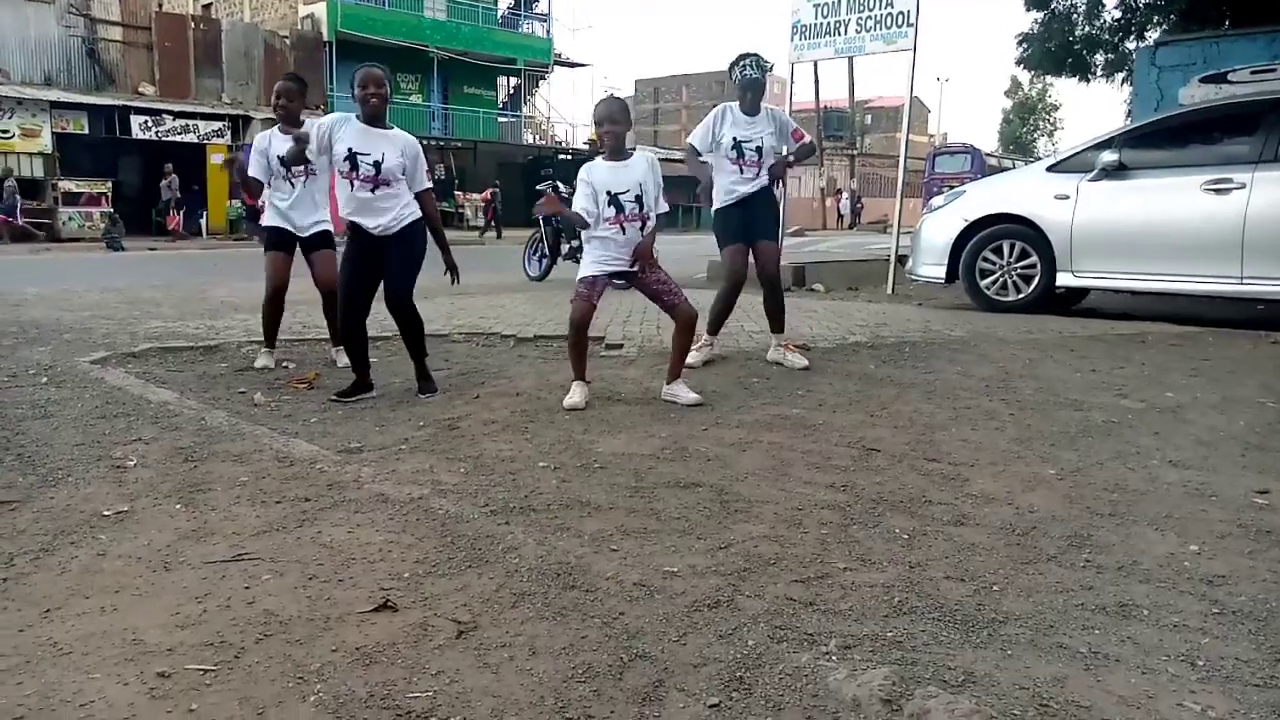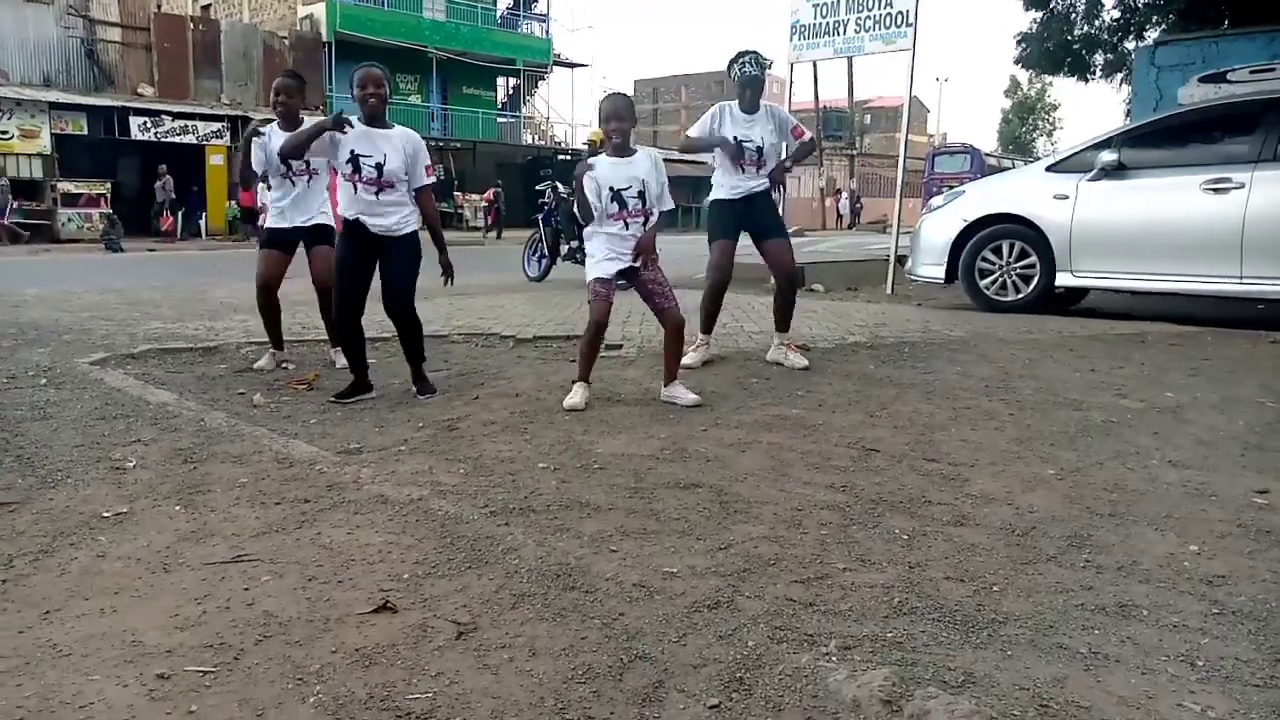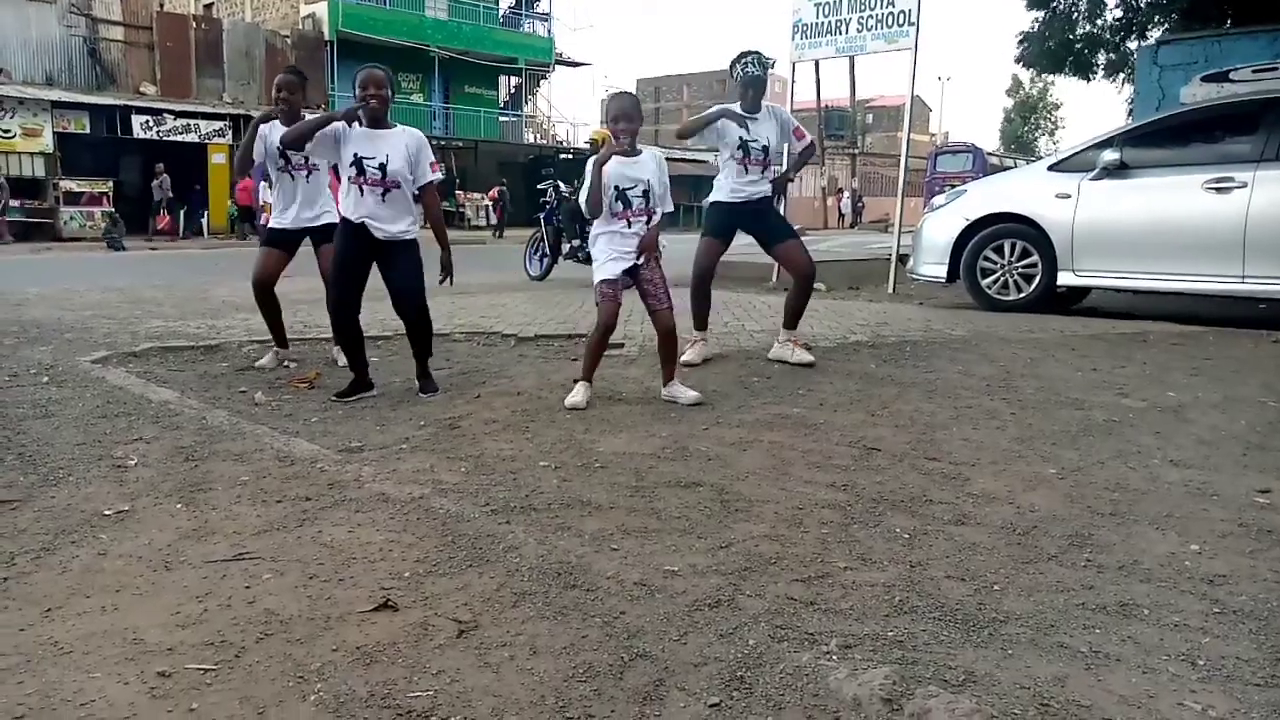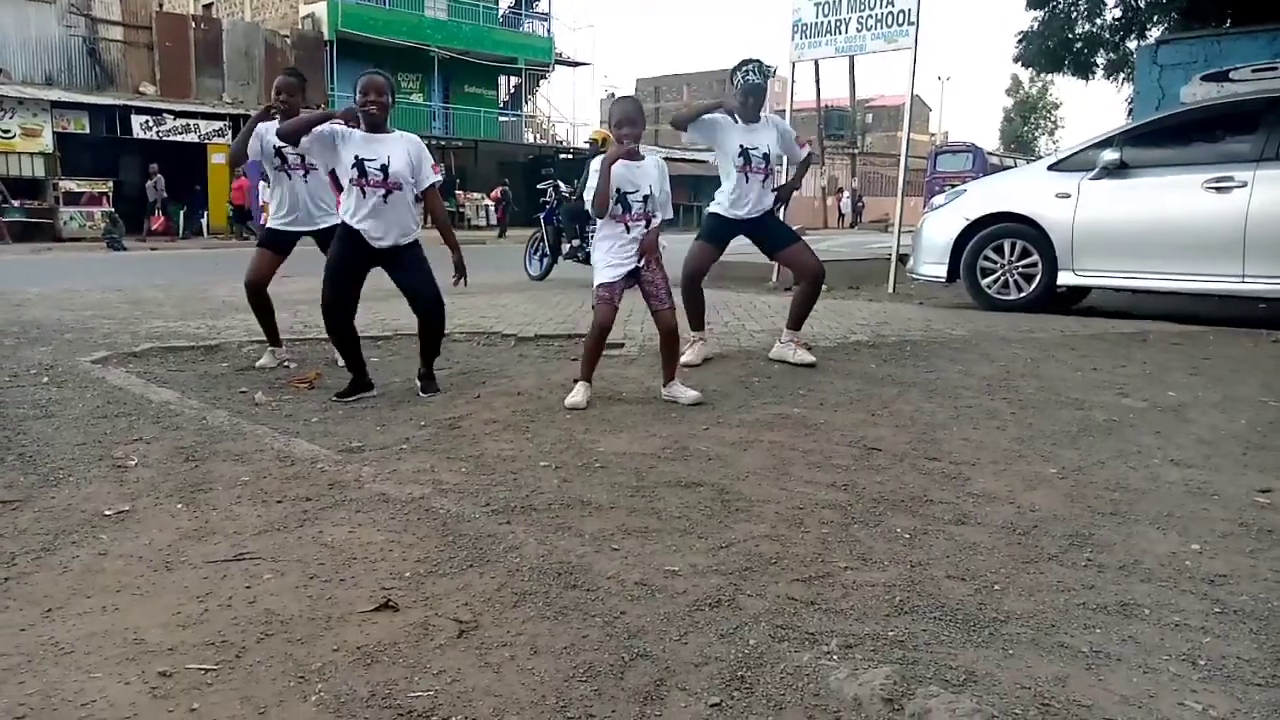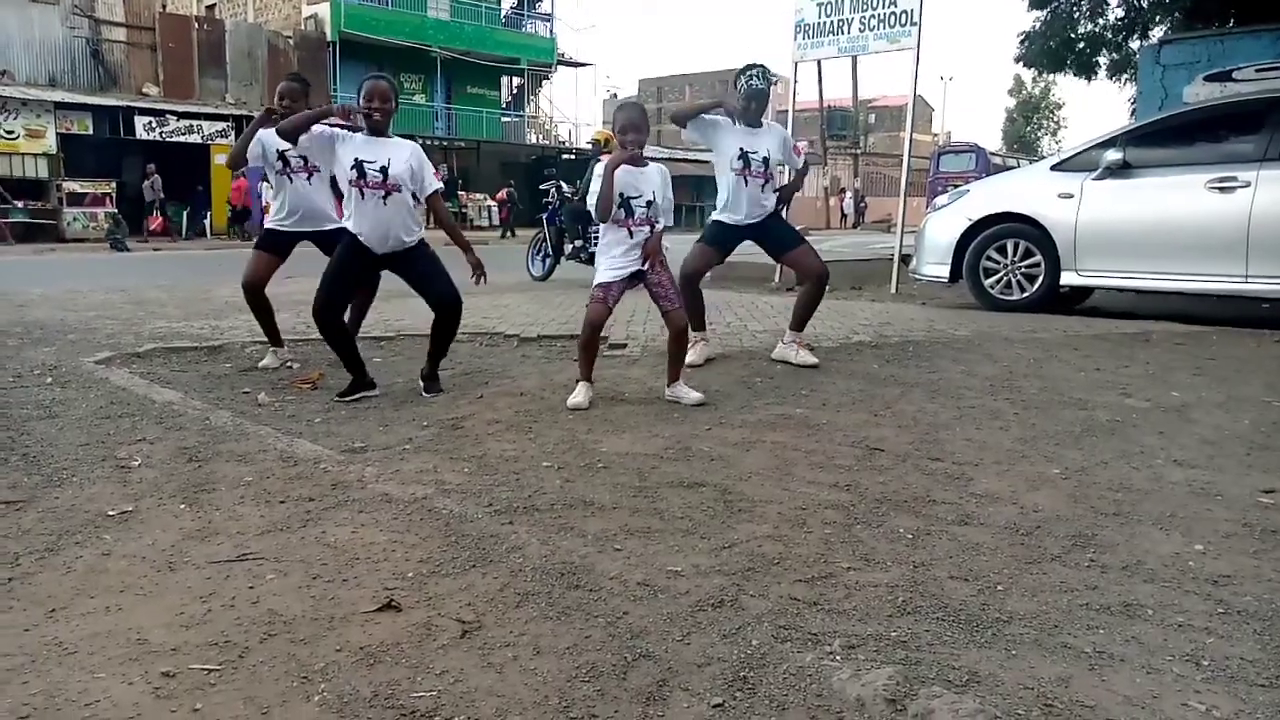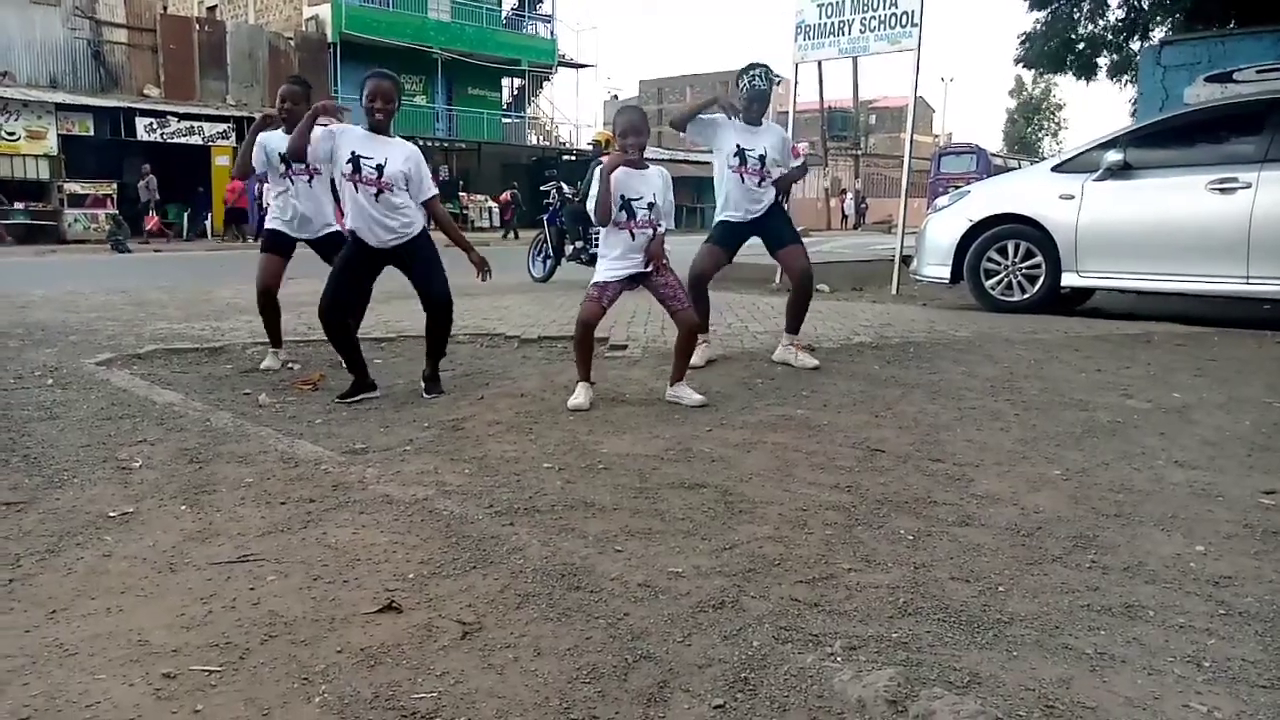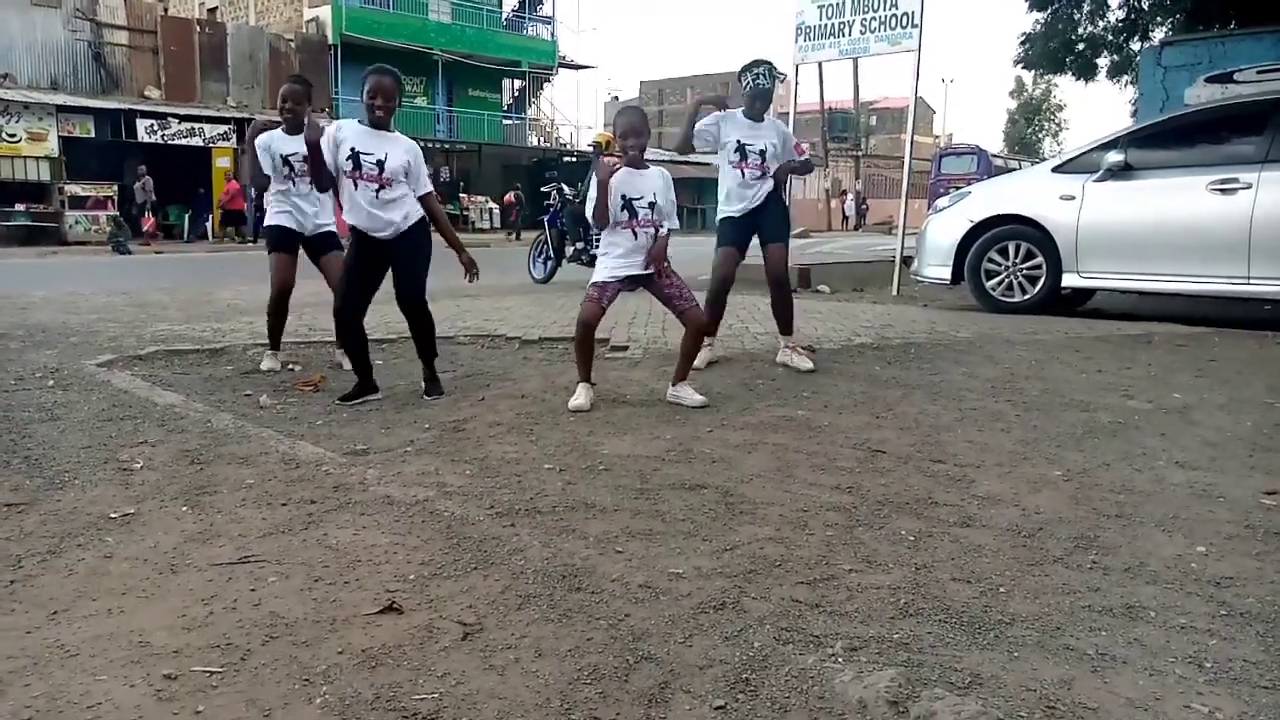
dt=0.1s
person 1, frame 1
left shoulder: (406, 142)
right shoulder: (336, 125)
left elbow: (424, 197)
right elbow: (295, 160)
left wrist: (446, 251)
right wrist: (298, 142)
left hip: (402, 232)
right hip: (360, 235)
left knee: (399, 301)
right knee: (350, 312)
left ankle: (422, 371)
right ankle: (362, 379)
person 1, frame 2
left shoulder: (409, 140)
right shoulder: (341, 132)
left elbow: (424, 198)
right elbow: (288, 151)
left wrist: (442, 250)
right wrist: (325, 123)
left hip: (400, 235)
right hip: (356, 232)
left knee: (399, 305)
right knee: (345, 310)
left ankle: (419, 374)
right ankle: (361, 379)
person 1, frame 3
left shoulder: (412, 138)
right shoulder: (342, 132)
left elbow: (429, 196)
right elbow: (287, 142)
left wrist: (445, 249)
right wrist: (332, 116)
left hip: (400, 238)
right hip: (355, 233)
left knee: (411, 304)
right knee: (341, 309)
left ankle: (423, 371)
right ankle: (361, 378)
person 1, frame 4
left shoulder: (411, 144)
right shoulder: (340, 137)
left elbow: (432, 199)
right elbow: (284, 133)
left wrist: (455, 249)
right wrist: (330, 114)
left hip: (401, 242)
right hip: (353, 239)
left knee: (431, 306)
right knee: (334, 310)
left ankle: (426, 371)
right ankle: (360, 378)
person 1, frame 5
left shoulder: (410, 150)
right shoulder: (340, 140)
left elbow: (436, 204)
right elbow: (283, 130)
left wrist: (468, 250)
right wrist: (328, 111)
left hip: (409, 245)
right hip: (359, 243)
left knee: (449, 303)
right knee: (324, 310)
left ankle: (430, 371)
right ankle: (361, 378)
person 1, frame 6
left shoulder: (408, 152)
right shoulder: (339, 136)
left elbow: (432, 205)
right elbow: (295, 154)
left wrist: (469, 249)
right wrist: (314, 113)
left hip: (411, 240)
right hip: (361, 242)
left knee: (440, 304)
right knee: (331, 311)
left ankle: (431, 372)
right ankle: (362, 379)
person 1, frame 7
left shoulder: (408, 147)
right shoulder: (340, 131)
left elbow: (429, 201)
left wrist: (460, 249)
right wrist: (314, 154)
left hip: (409, 234)
right hip: (364, 238)
left knee: (412, 303)
right knee: (346, 312)
left ankle: (430, 373)
right ankle: (366, 381)
person 2, frame 1
left shoulder: (776, 117)
right shoulder: (721, 114)
left elbow: (807, 145)
right elbow: (691, 150)
left wrist: (786, 160)
right wrist: (702, 173)
left hip: (762, 198)
right hip: (728, 204)
left knee: (769, 273)
right knee: (735, 276)
left ankle: (779, 344)
right ankle: (707, 341)
person 2, frame 2
left shoulder: (776, 114)
right shoulder: (721, 110)
left elbow: (807, 143)
right elbow: (685, 144)
left wrist: (785, 164)
right wrist: (716, 140)
left hip: (760, 199)
right hip: (725, 200)
left knee: (786, 271)
right knee: (720, 273)
left ankle: (781, 344)
right ankle: (703, 342)
person 2, frame 3
left shoulder: (778, 115)
right shoulder: (725, 115)
left elbow: (808, 146)
right elbow: (682, 133)
left wrist: (789, 173)
right wrist: (722, 114)
left hip: (762, 203)
right hip: (725, 202)
left knee: (805, 271)
right knee: (702, 270)
left ankle: (786, 341)
right ankle: (699, 339)
person 2, frame 4
left shoulder: (777, 126)
right shoulder: (720, 124)
left elbow: (805, 156)
right elbow: (676, 121)
left wrist: (792, 184)
right wrist: (718, 105)
left hip: (764, 215)
right hip: (724, 214)
left knee: (814, 272)
right knee: (691, 272)
left ankle: (788, 341)
right ankle: (698, 340)
person 2, frame 5
left shoulder: (777, 133)
right shoulder: (719, 126)
left elbow: (802, 165)
right elbow: (676, 117)
left wrist: (793, 185)
right wrist: (718, 103)
left hip: (768, 218)
right hip: (728, 219)
left knee: (818, 273)
right knee: (688, 273)
left ankle: (790, 342)
right ankle: (700, 341)
person 2, frame 6
left shoulder: (776, 133)
right shoulder: (719, 124)
left elbow: (801, 167)
right elbow: (676, 123)
left wrist: (788, 176)
right wrist: (712, 103)
left hip: (770, 212)
right hip: (730, 216)
left knee: (803, 276)
right knee: (697, 275)
left ankle: (789, 344)
right ankle: (702, 342)
person 2, frame 7
left shoulder: (778, 129)
right shoulder: (723, 121)
left elbow: (806, 164)
right elbow: (683, 147)
left wrist: (788, 167)
right wrist: (700, 104)
left hip: (769, 205)
right hip: (732, 212)
left knee: (778, 277)
right knee: (722, 279)
left ankle: (788, 346)
right ankle: (706, 344)
person 3, frame 1
left shoulder: (648, 162)
right shoulder: (590, 171)
left elbow: (658, 212)
right elbow: (582, 220)
left wrist: (649, 239)
right wrist: (560, 210)
left hip: (640, 257)
right hip: (600, 258)
left knee: (687, 314)
right knee: (578, 317)
left ankle: (672, 382)
right ankle: (579, 382)
person 3, frame 2
left shoulder: (651, 159)
right shoulder: (593, 166)
left elbow: (661, 209)
right elbow: (587, 216)
left wrist: (651, 234)
right wrist: (579, 183)
left hip: (641, 253)
right hip: (605, 254)
left knee: (674, 321)
right knee: (598, 319)
left ankle: (670, 385)
right ankle: (581, 384)
person 3, frame 3
left shoulder: (655, 160)
right shoulder: (600, 162)
left elbow: (663, 209)
right elbow: (593, 211)
left wrist: (654, 232)
right wrist: (598, 164)
left hip: (645, 252)
right hip: (610, 254)
left knee: (666, 324)
right knee: (607, 320)
left ankle: (669, 384)
right ankle: (583, 383)
person 3, frame 4
left shoulder: (657, 165)
right shoulder: (601, 164)
left elbow: (663, 214)
right elbow: (599, 211)
left wrist: (653, 234)
right wrist: (607, 163)
left hip: (645, 253)
right hip: (611, 257)
left knee: (668, 323)
right knee: (603, 322)
left ankle: (670, 383)
right ankle: (583, 382)
person 3, frame 5
left shoulder: (660, 172)
right shoulder: (605, 168)
left elbow: (665, 220)
right elbow: (602, 215)
left wrist: (656, 238)
right wrist: (610, 168)
left hip: (649, 257)
right hip: (614, 260)
left knee: (679, 322)
right knee: (593, 320)
left ankle: (674, 384)
right ankle: (584, 383)
person 3, frame 6
left shoulder: (661, 175)
right shoulder: (607, 170)
left elbow: (665, 223)
right elbow: (602, 220)
left wrist: (659, 241)
right wrist: (605, 175)
left hip: (651, 260)
right hip: (614, 262)
left knee: (691, 321)
right knee: (586, 318)
left ankle: (676, 385)
right ankle: (584, 384)
person 3, frame 7
left shoulder: (661, 176)
right shoulder: (607, 172)
left elbow: (669, 224)
right elbow: (600, 223)
left wrist: (662, 243)
right wrist: (602, 181)
left hip: (652, 262)
right hip: (614, 262)
left knee: (698, 321)
right knee: (586, 318)
left ankle: (678, 385)
right ankle: (584, 385)
person 4, frame 1
right shoulder: (263, 140)
right elbow: (254, 194)
right wrist: (239, 171)
left hip: (316, 222)
right hip: (279, 221)
left knee: (329, 285)
right knee: (276, 286)
left ankle: (338, 346)
right ankle: (268, 348)
person 4, frame 2
left shoulder: (323, 131)
right shoulder: (263, 136)
right elbow: (247, 182)
right wrist: (246, 143)
left hip: (317, 217)
right hip: (279, 220)
left knee: (325, 283)
right knee: (265, 283)
left ankle: (337, 346)
right ankle: (276, 348)
person 4, frame 3
right shoulder: (266, 130)
right elbow: (241, 170)
right wrist: (254, 127)
left hip: (322, 216)
right hip: (284, 219)
left knee: (334, 279)
right knee: (261, 281)
left ankle: (340, 344)
right ankle: (280, 347)
person 4, frame 4
right shoulder: (263, 130)
right elbow: (234, 161)
right wrist: (253, 121)
left hip: (325, 218)
right hip: (281, 220)
right knee: (254, 283)
right ankle: (275, 347)
person 4, frame 5
right shoulder: (266, 137)
right elbow: (233, 164)
right wrist: (256, 125)
left hip: (326, 221)
right hip: (282, 222)
left knee: (369, 277)
right knee: (251, 283)
right ankle: (277, 347)
person 4, frame 6
left shoulder: (324, 135)
right shoulder: (266, 139)
right elbow: (240, 175)
right wrist: (253, 132)
left hip: (324, 224)
right hip: (281, 224)
right knee: (265, 288)
right ankle: (275, 349)
person 4, frame 7
left shoulder: (323, 134)
right shoulder: (267, 139)
left elbow: (326, 184)
right elbow: (259, 185)
right wrist: (251, 138)
left hip: (321, 223)
right hip: (282, 220)
right knee: (281, 288)
left ankle: (343, 347)
right ankle: (273, 351)
